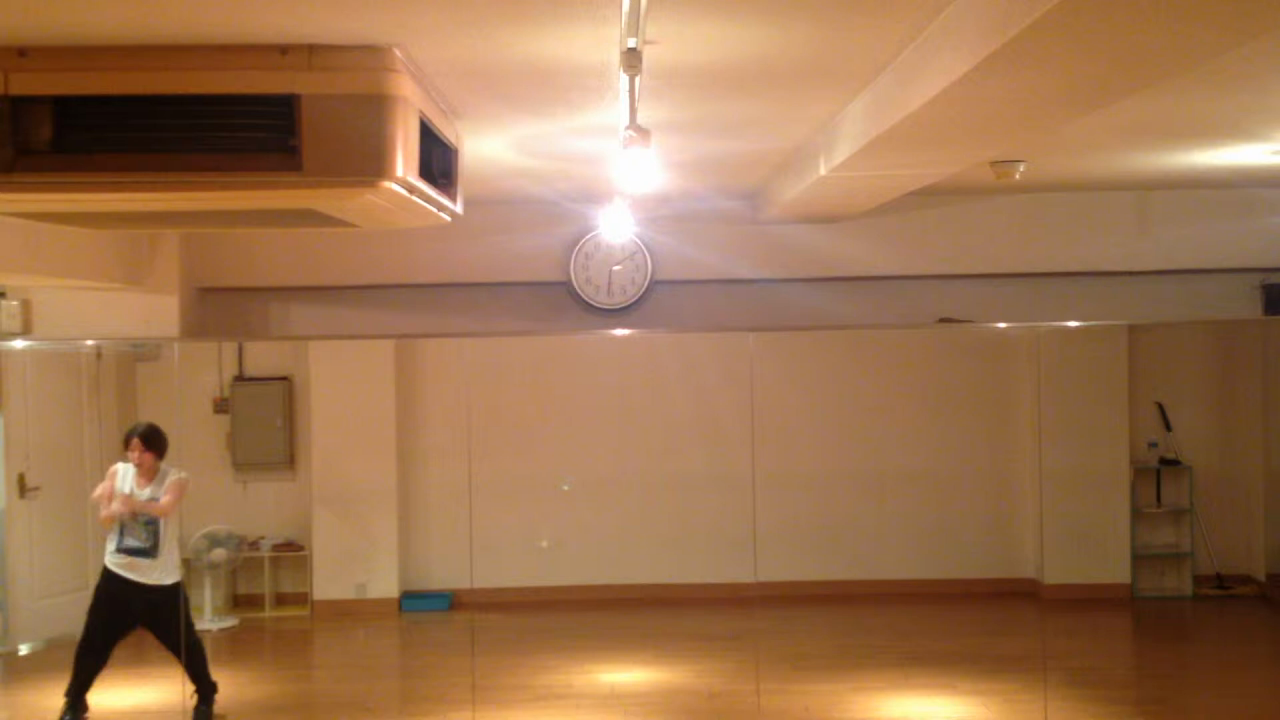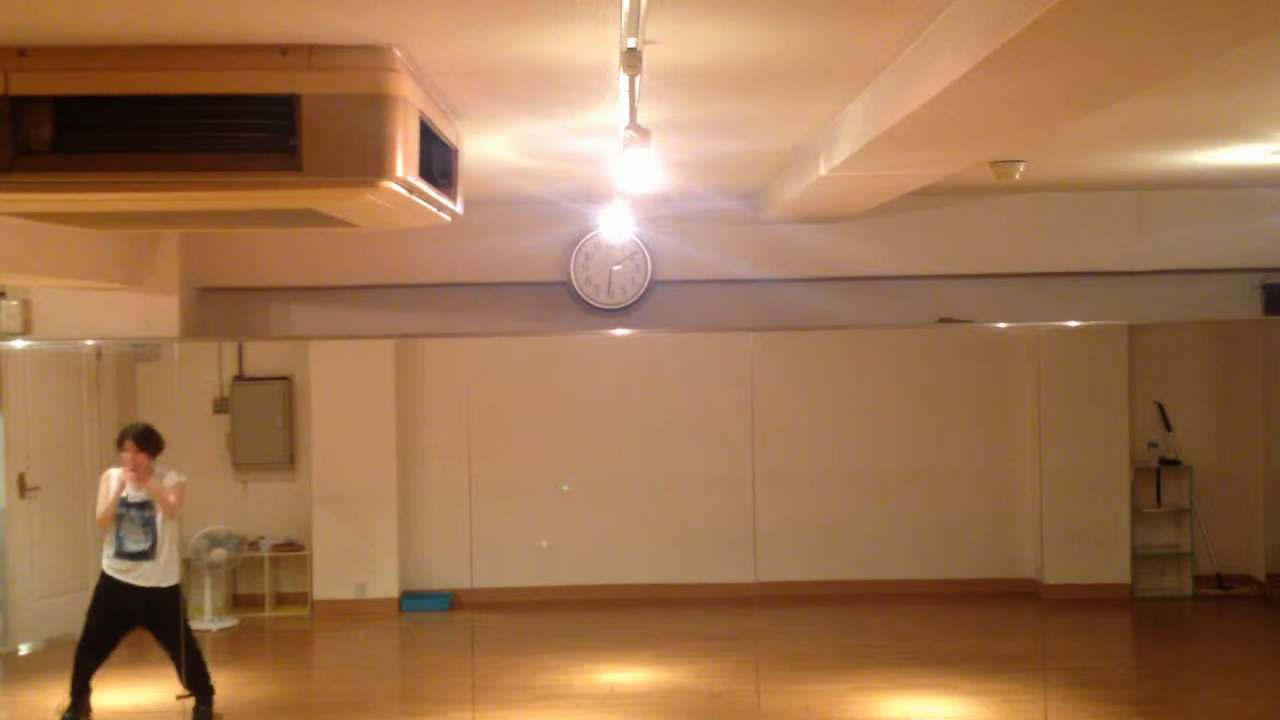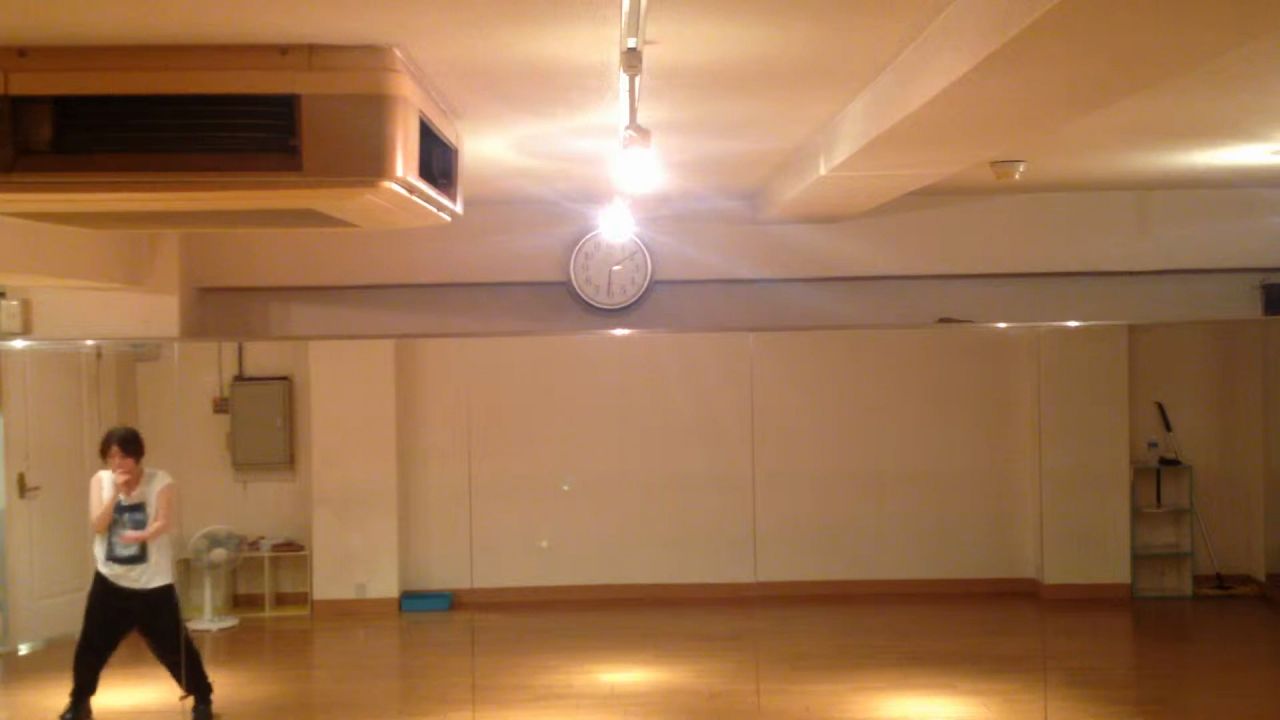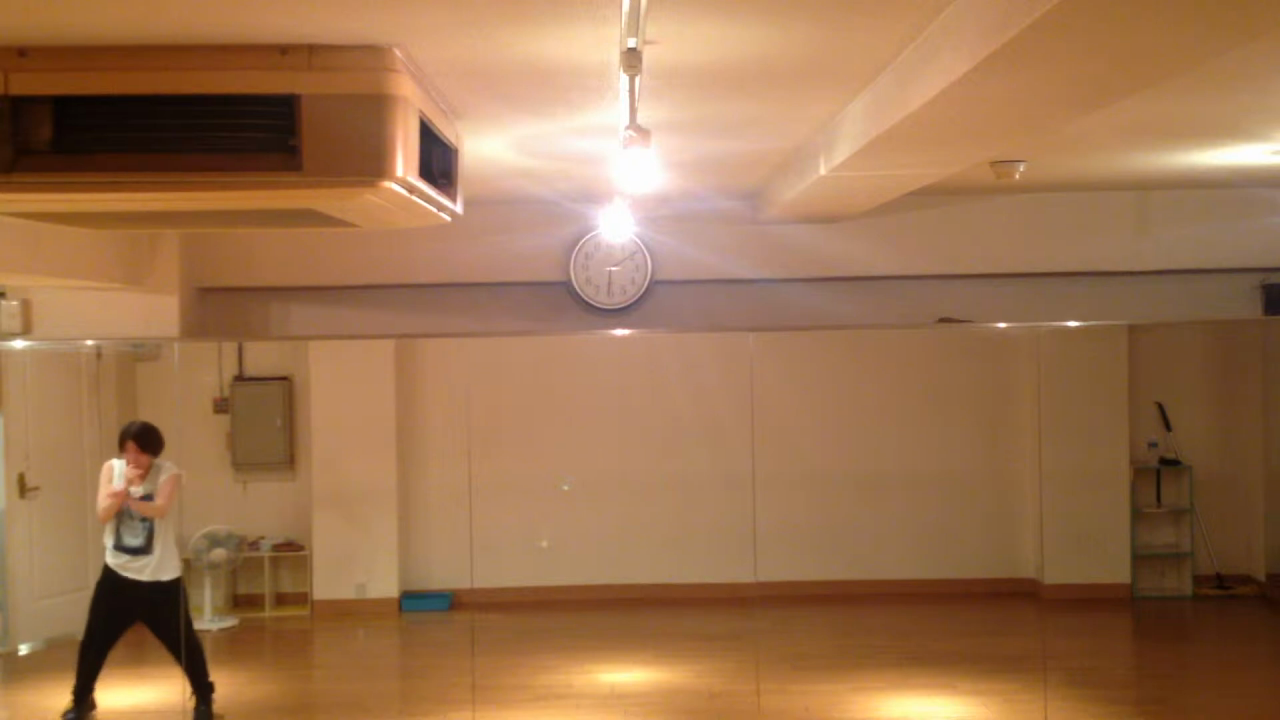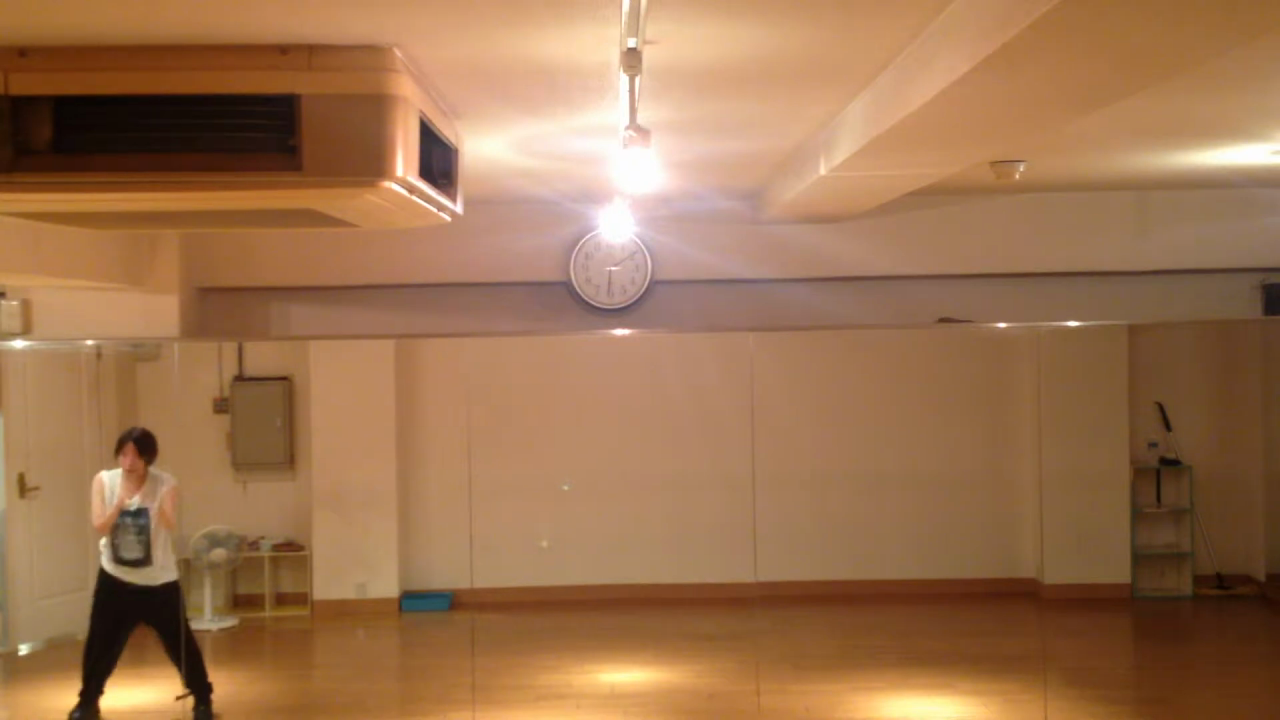
dt=0.2s
person 1, frame 1
left shoulder: (175, 479)
right shoulder: (118, 472)
left elbow: (163, 509)
right elbow: (105, 519)
left wrist: (129, 502)
right wrist: (118, 504)
left hip: (162, 579)
right hip: (118, 575)
left knee: (185, 642)
right knee: (94, 641)
person 1, frame 2
left shoulder: (172, 481)
right shoulder: (109, 478)
left elbow: (174, 511)
right elbow: (102, 520)
left wrist: (157, 492)
right wrist: (120, 487)
left hip: (160, 582)
right hip: (115, 579)
left knee: (181, 644)
right knee: (91, 644)
person 1, frame 3
left shoulder: (160, 482)
right shoulder: (100, 481)
left elbow: (163, 525)
right elbow: (98, 525)
left wrist: (142, 536)
right wrist: (115, 491)
left hip: (154, 582)
right hip: (110, 580)
left knee: (174, 646)
right knee: (91, 646)
person 1, frame 4
left shoulder: (168, 474)
right shoulder: (112, 469)
left elbow: (161, 510)
right elbow: (103, 514)
left wrist: (128, 500)
right wrist: (123, 485)
left hip: (161, 575)
right hip: (117, 572)
left knee: (182, 639)
right knee: (95, 638)
person 1, frame 5
left shoulder: (165, 484)
right shoulder: (103, 481)
left elbow: (170, 524)
right elbow: (98, 527)
left wrist: (162, 512)
right wrist: (114, 511)
left hip: (159, 579)
right hip: (115, 578)
left knee: (181, 641)
right knee: (100, 642)
